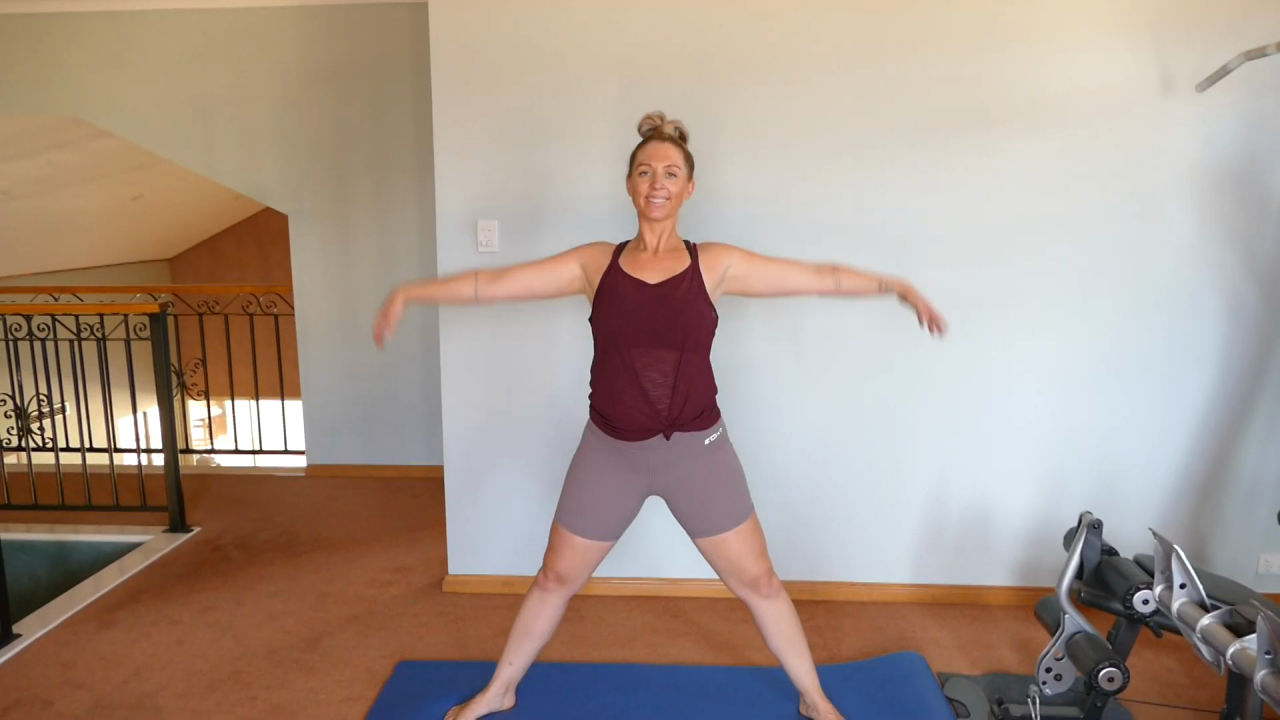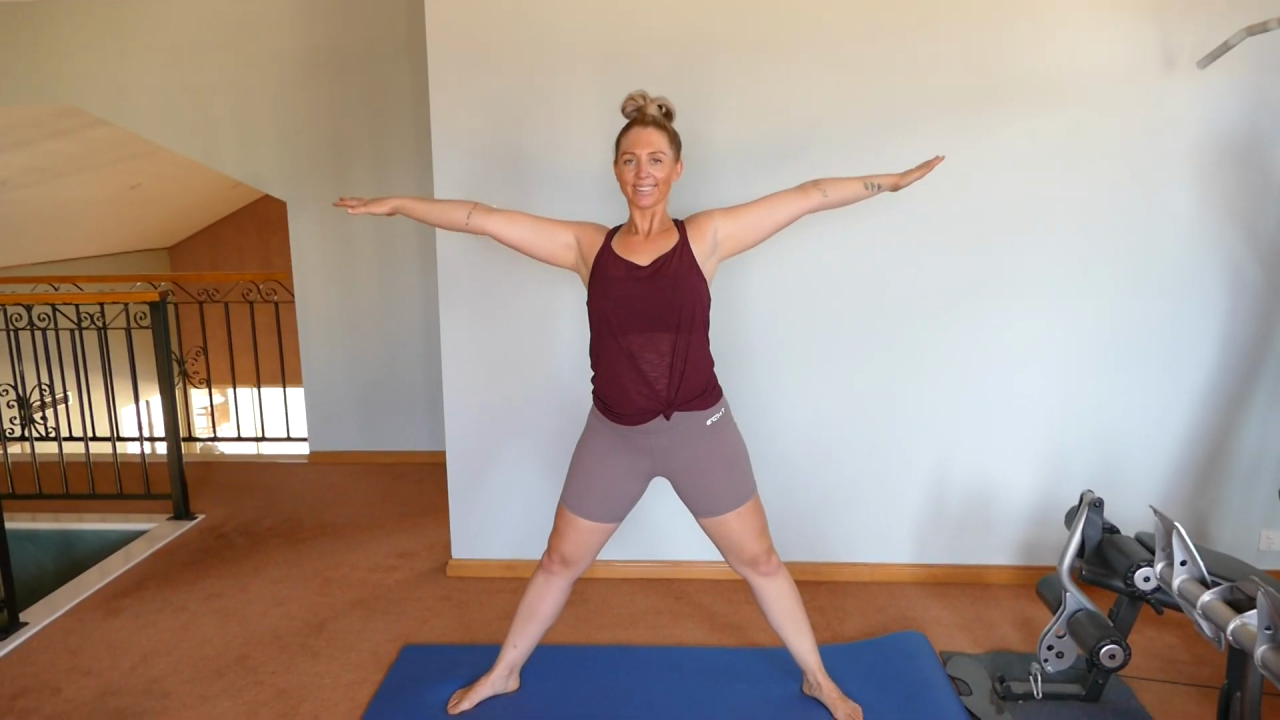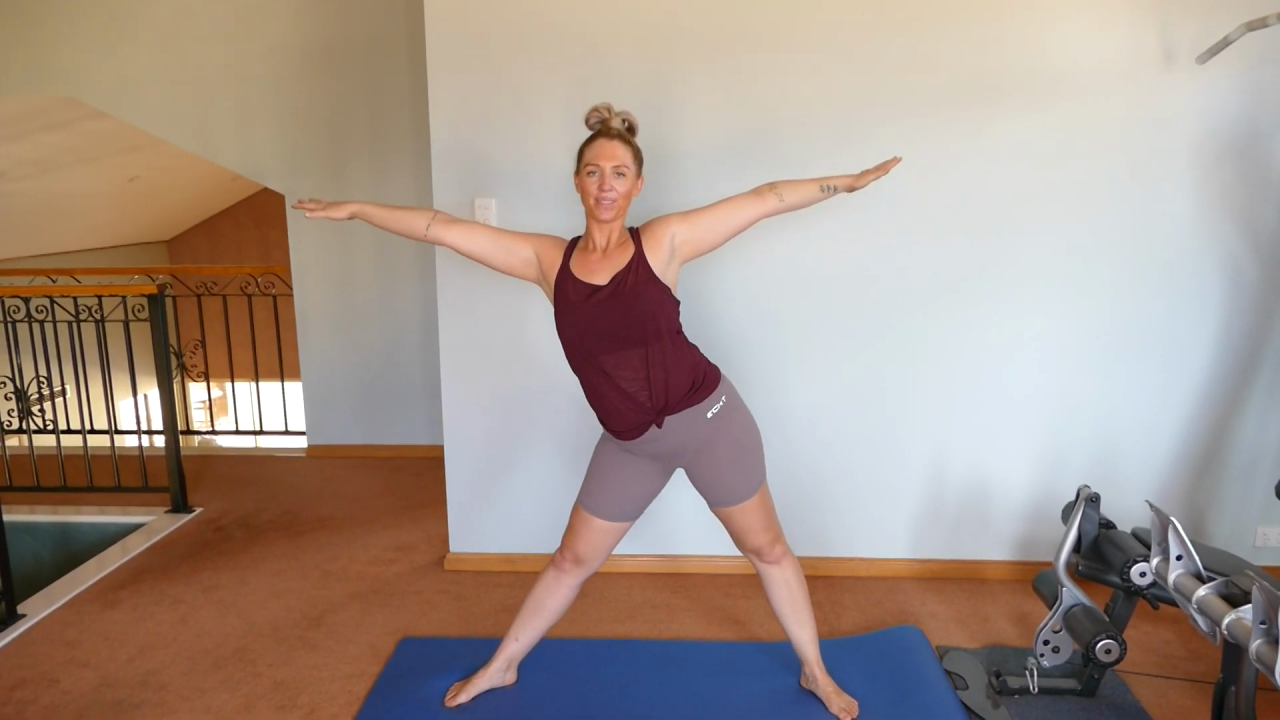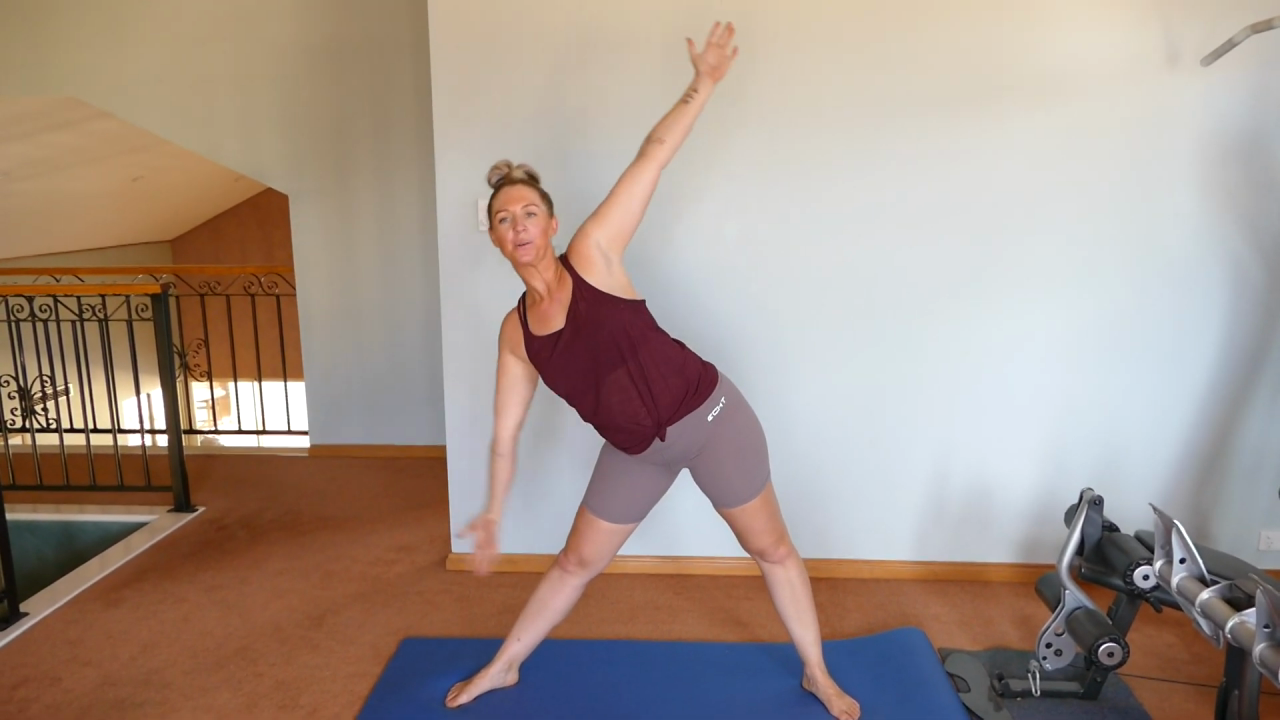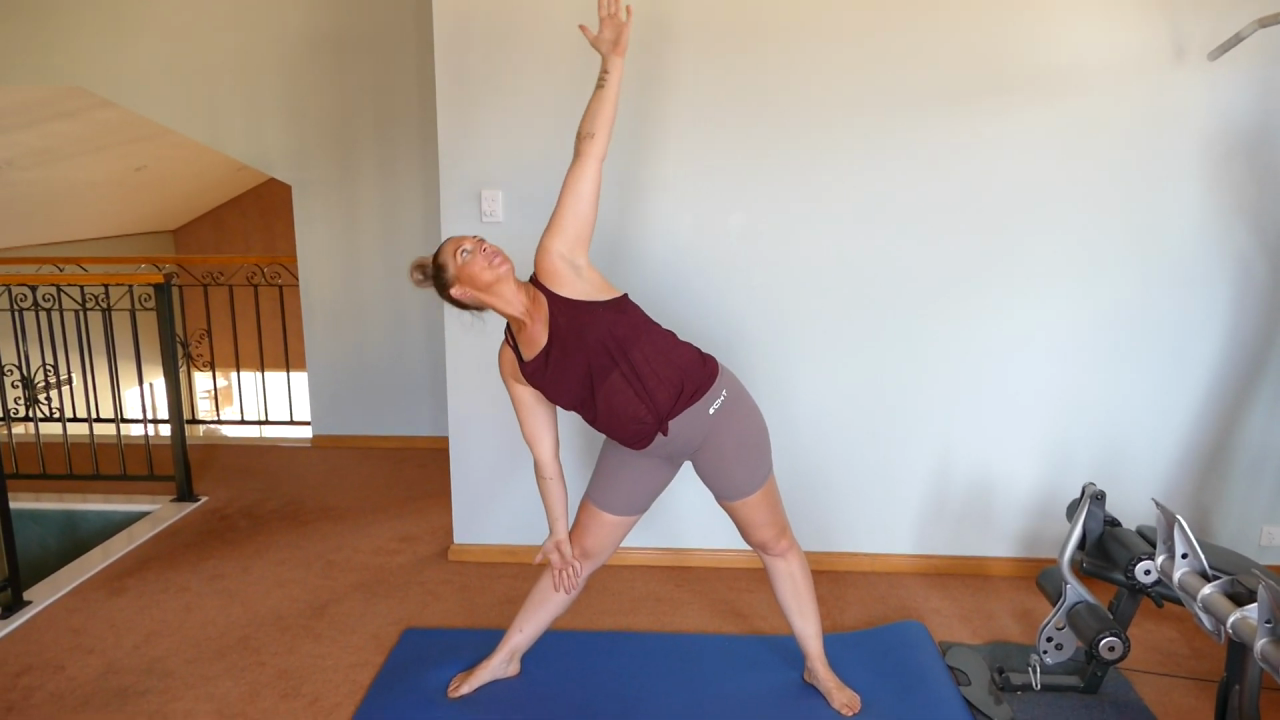
dt=1s
person 1, frame 1
left shoulder: (714, 265)
right shoulder: (595, 263)
left elbow: (818, 276)
right elbow: (495, 282)
left wrist: (896, 286)
right wrist: (411, 292)
left hip: (697, 449)
right hip: (610, 450)
left knee: (758, 583)
right knee: (555, 580)
person 1, frame 2
left shoulder: (704, 237)
right shoulder: (587, 245)
left elbow: (807, 195)
right elbow: (482, 217)
left wrist: (888, 181)
right wrist: (393, 204)
left hip: (699, 430)
right hip: (613, 436)
left knee: (758, 560)
right knee: (560, 561)
person 1, frame 3
left shoulder: (661, 242)
right shoulder: (548, 261)
left elbow: (763, 200)
right elbow: (443, 228)
left wrist: (844, 181)
right wrist: (355, 208)
left hip: (707, 419)
right hip: (629, 441)
left knee: (766, 547)
right knee: (573, 559)
right ankle: (500, 667)
person 1, frame 4
left shoulder: (592, 255)
right shoulder: (515, 334)
left elbow: (651, 160)
right elbow: (507, 429)
left wrist: (702, 85)
right wrist: (492, 512)
left hip: (707, 417)
right hip: (635, 450)
left knee: (771, 548)
right knee: (576, 561)
person 1, frame 5
left shoulder: (557, 264)
right shoulder: (512, 363)
left elbow: (588, 153)
right elbow: (546, 457)
left wrist: (613, 60)
right wrist: (556, 530)
left hip: (710, 408)
right hip: (640, 444)
left knee: (773, 541)
right knee: (581, 553)
right ankle: (503, 659)
